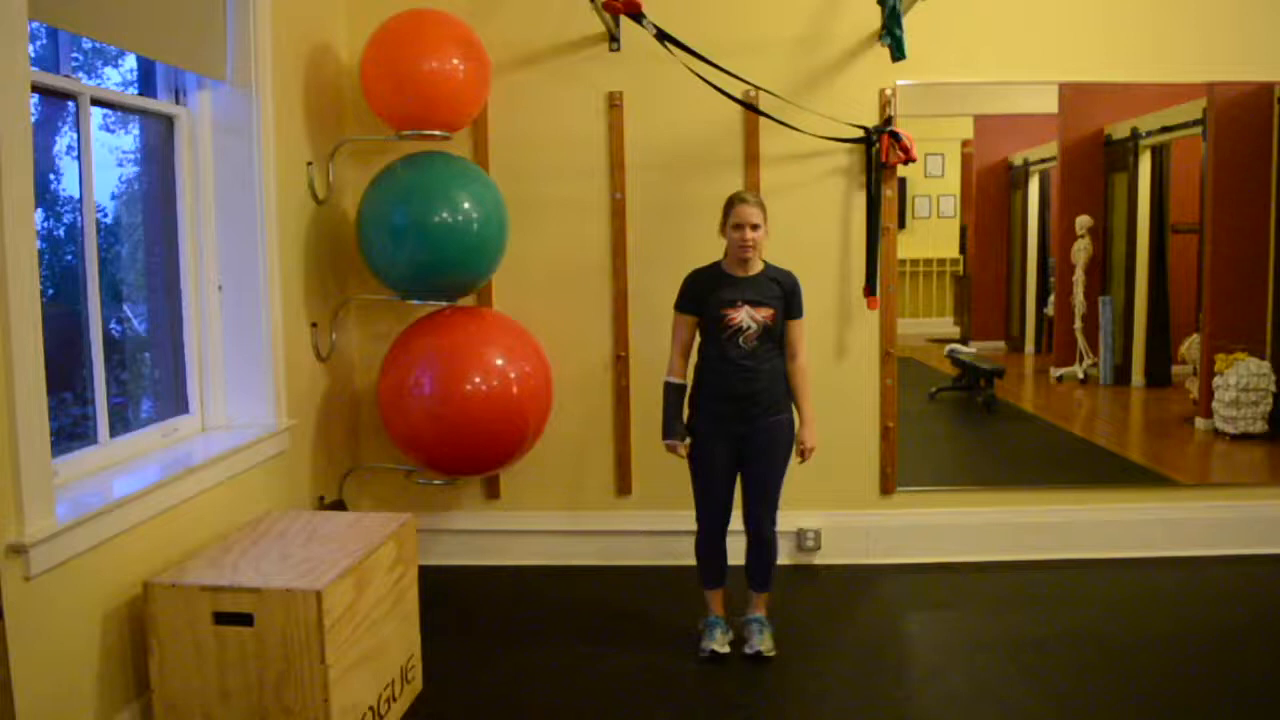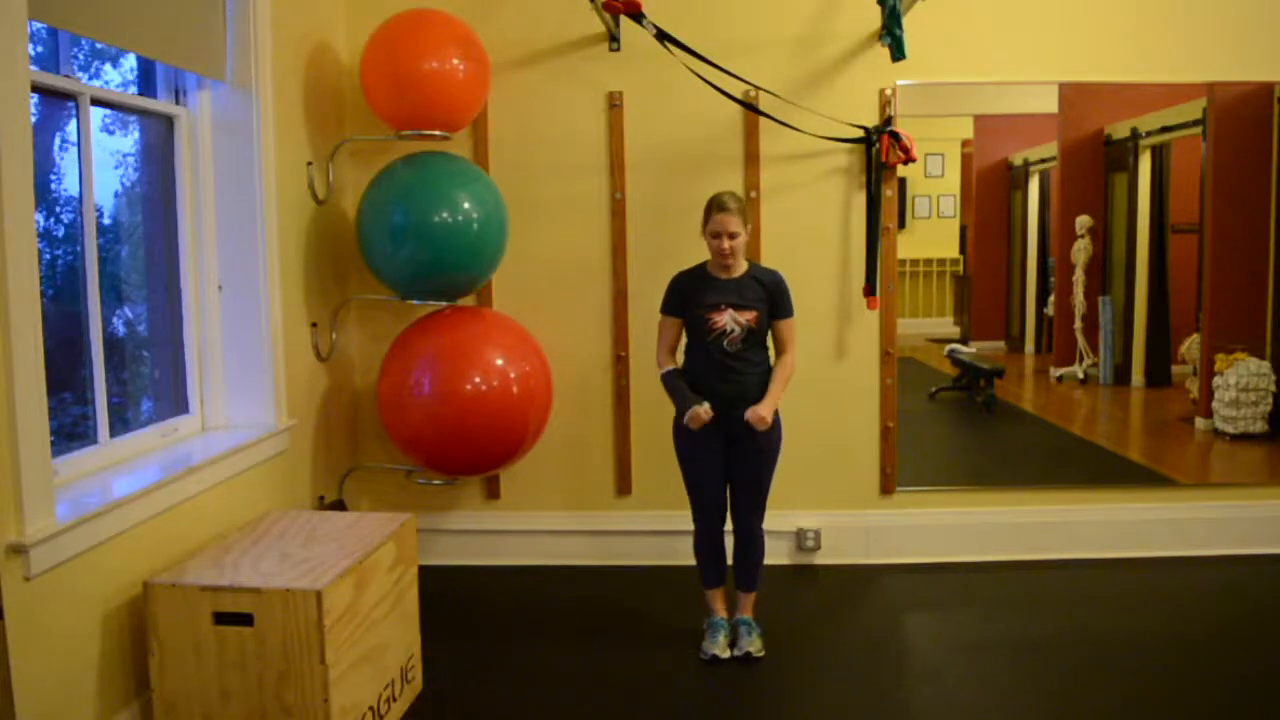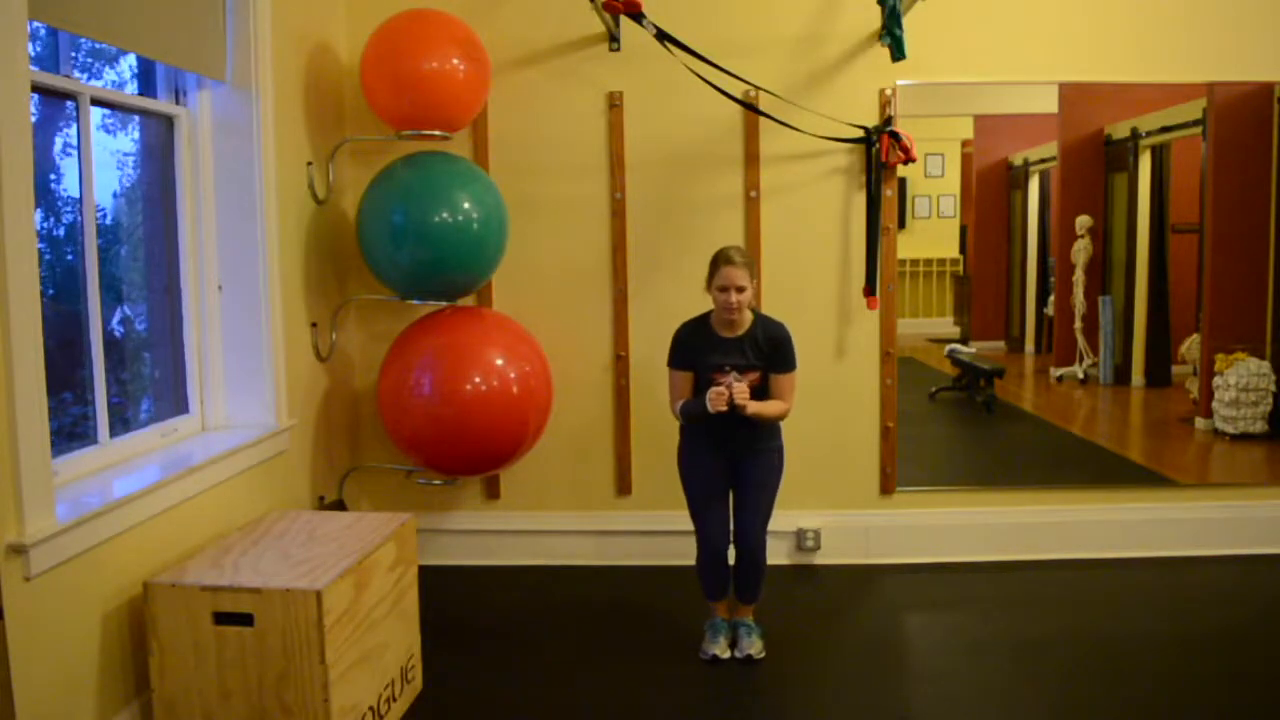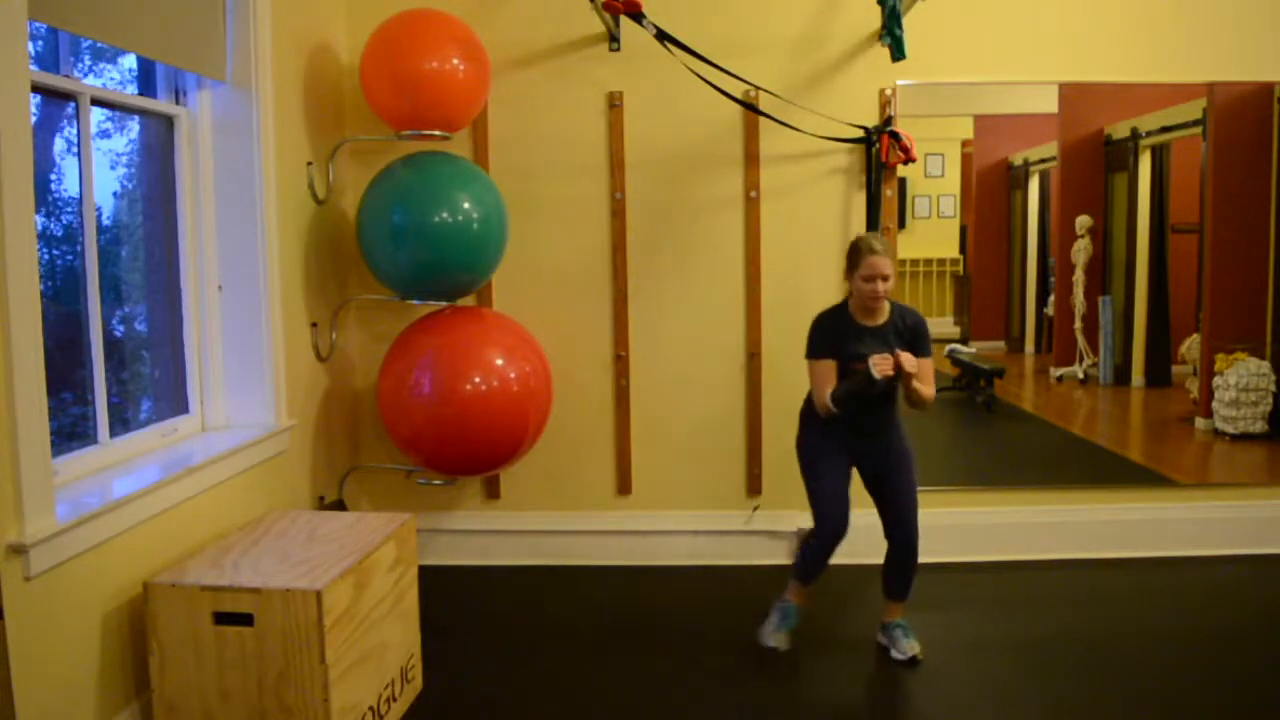
dt=1s
person 1, frame 1
left shoulder: (784, 284)
right shoulder: (700, 282)
left elbow: (795, 357)
right elbow: (679, 354)
left wrist: (806, 422)
right wrist: (672, 421)
left hip: (769, 420)
right hip: (712, 420)
left knee: (761, 521)
right knee: (712, 520)
left ankle: (758, 615)
right ankle: (714, 617)
person 1, frame 2
left shoulder: (770, 283)
right shoulder: (685, 285)
left elbow: (787, 353)
right elbow: (665, 355)
left wrist: (770, 402)
right wrist: (684, 401)
left hip: (754, 422)
right hip: (700, 422)
left knee: (748, 521)
right knee: (709, 521)
left ankle: (746, 616)
right ankle: (716, 617)
person 1, frame 3
left shoulder: (774, 335)
right shoulder: (689, 336)
left elbow: (783, 404)
right elbow: (678, 405)
left wrist: (749, 406)
right wrist: (704, 405)
left hip: (759, 448)
right hip: (703, 448)
left knee: (750, 539)
right knee: (712, 540)
left ankle: (746, 619)
right ankle: (718, 619)
person 1, frame 4
left shoulder: (911, 324)
right shoulder: (828, 326)
left elbow: (926, 397)
right elbow: (824, 402)
left wrist: (912, 380)
right wrist: (865, 377)
left hip: (882, 433)
right hip: (827, 437)
left knee: (905, 534)
right knee: (832, 526)
left ankle: (894, 622)
right ankle: (789, 603)
